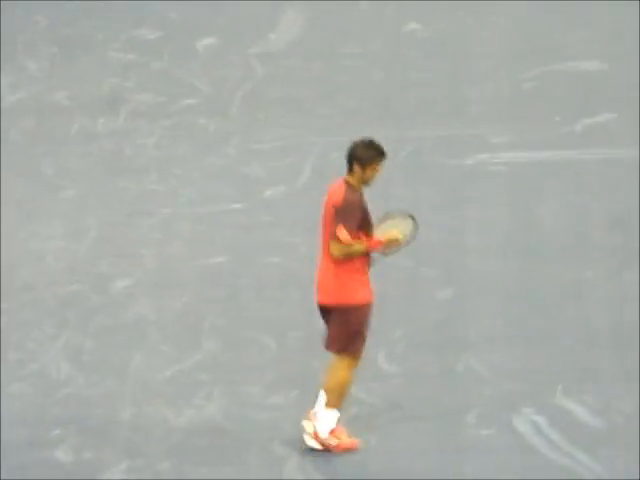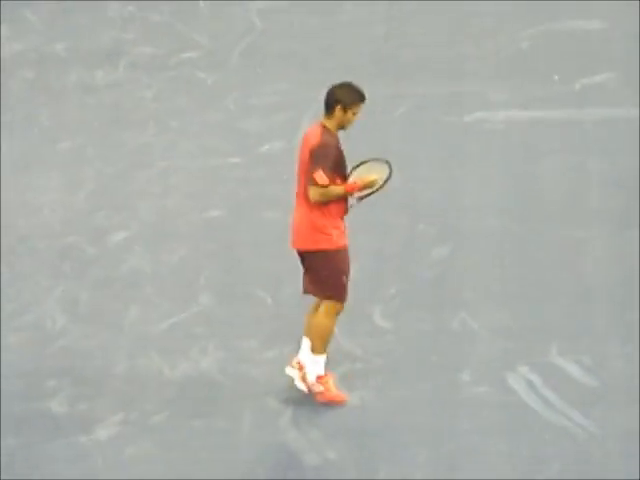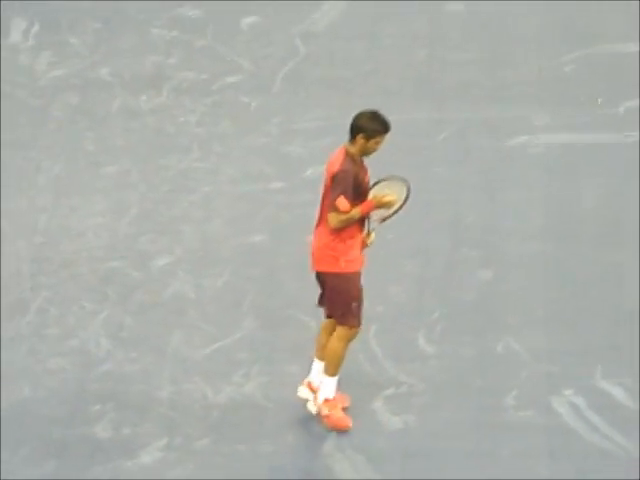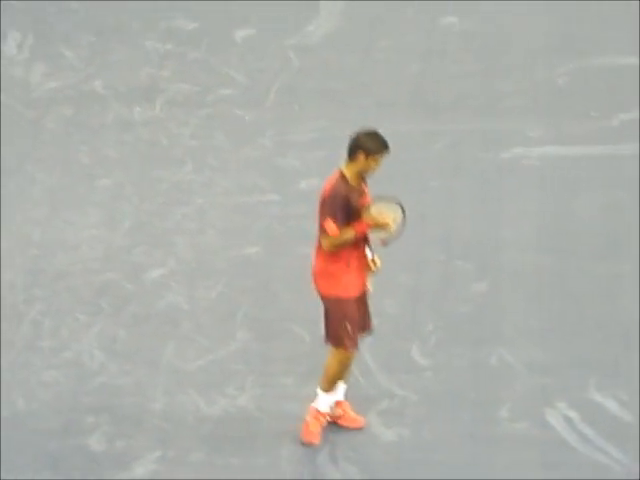
dt=0.7s
person 1, frame 1
left shoulder: (341, 190)
right shoulder: (351, 201)
right elbow: (339, 250)
left wrist: (369, 246)
right wrist: (377, 243)
left hip: (333, 289)
right hip: (349, 292)
left knee: (344, 355)
right knee: (348, 358)
left ankle: (320, 415)
right ankle: (324, 429)
person 1, frame 2
left shoulder: (316, 134)
right shoulder: (326, 144)
right elbow: (316, 194)
left wrist: (339, 204)
right wrist: (353, 187)
left hip: (309, 233)
right hip: (323, 236)
left knee: (323, 300)
right knee: (332, 303)
left ankle: (304, 363)
right ankle: (315, 375)
person 1, frame 3
left shoulder: (352, 160)
right shoulder: (345, 170)
right elbow: (336, 220)
left wrist: (361, 232)
right wrist: (372, 205)
left hip: (340, 255)
right hip: (337, 259)
left knee: (335, 319)
right knee: (348, 327)
left ankle: (315, 383)
right ankle: (325, 398)
person 1, frame 4
left shoulder: (358, 185)
right shoulder: (336, 192)
right elbow: (328, 241)
left wrist: (368, 255)
right wrist: (367, 225)
left hip: (354, 277)
right hip: (337, 282)
left knee: (350, 344)
right knee: (342, 348)
left ankle: (335, 402)
right ankle: (319, 408)
